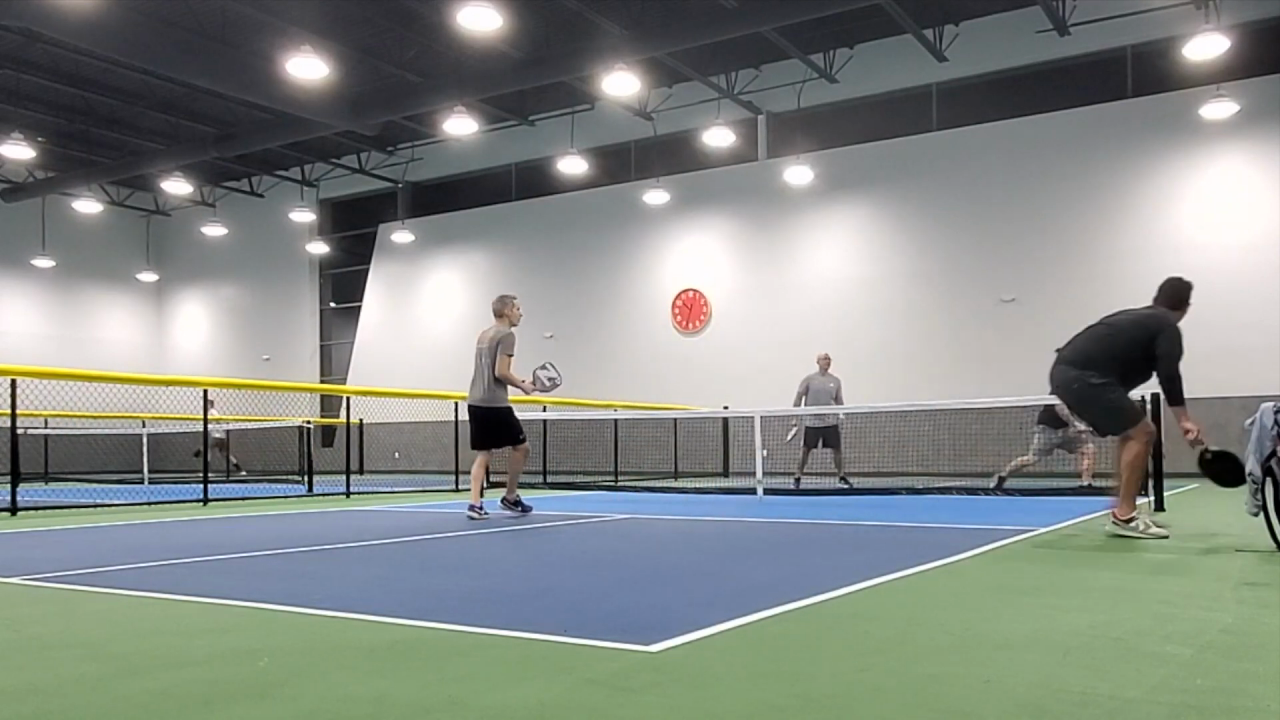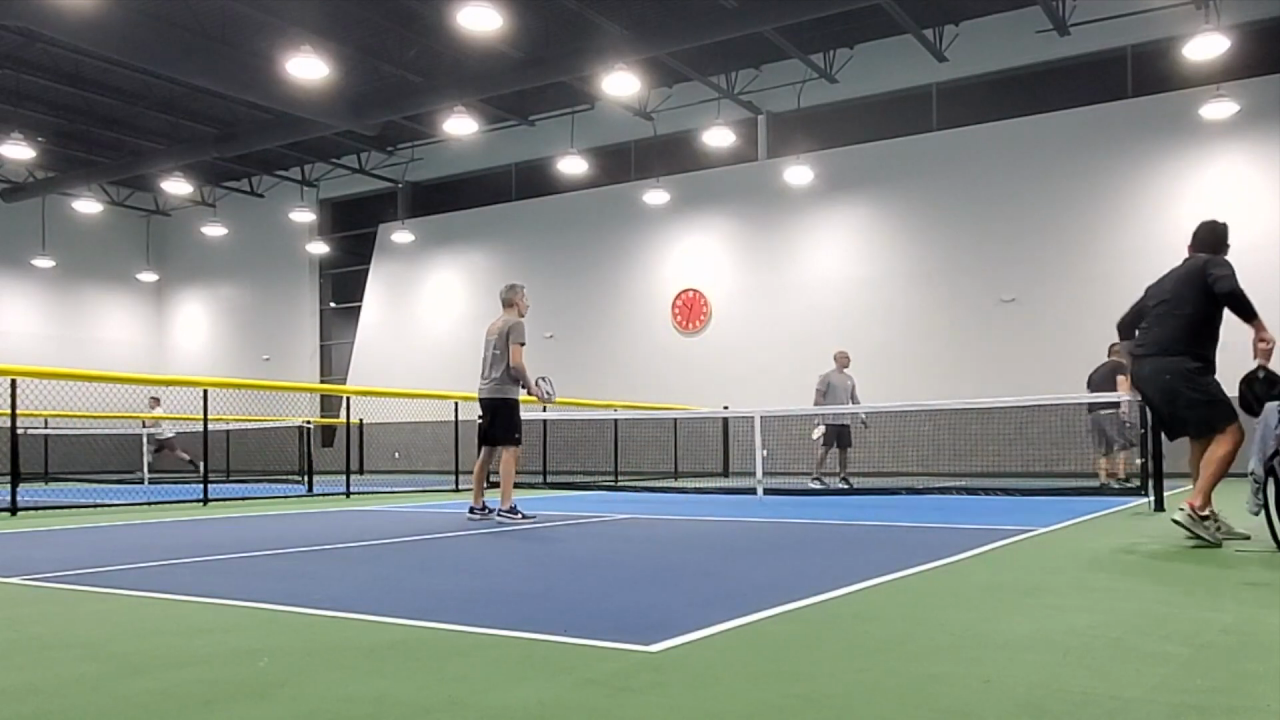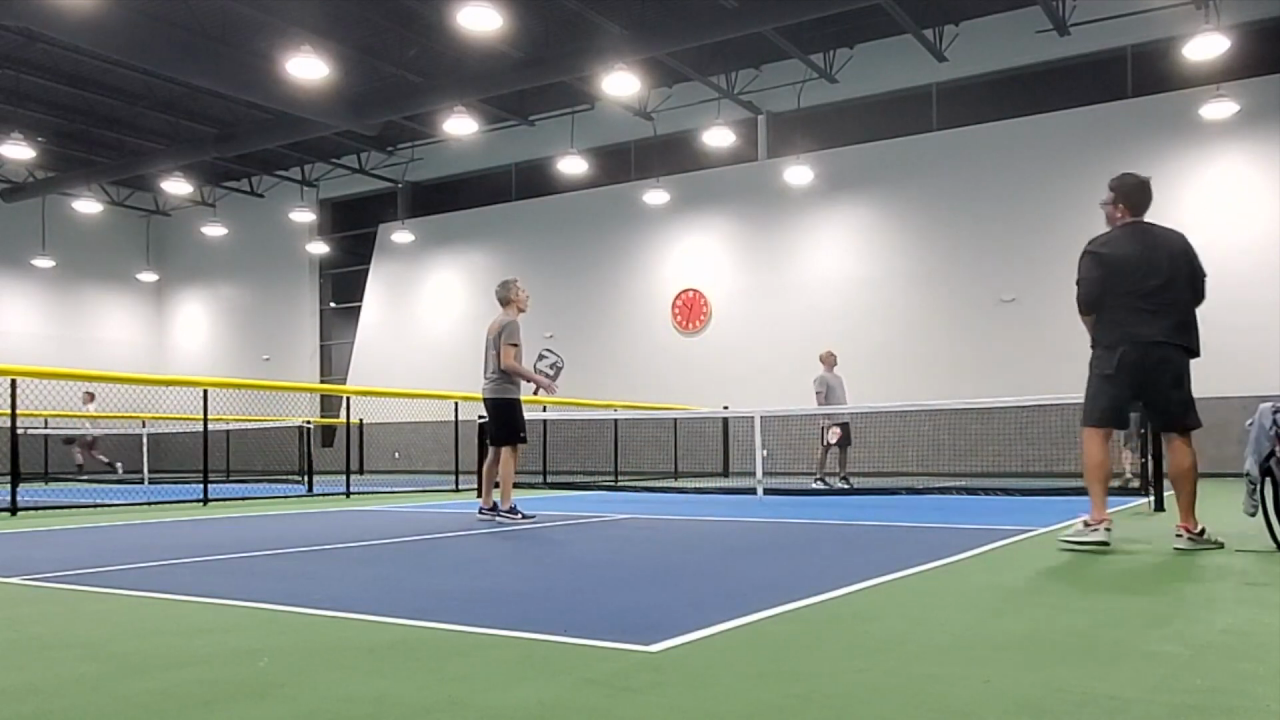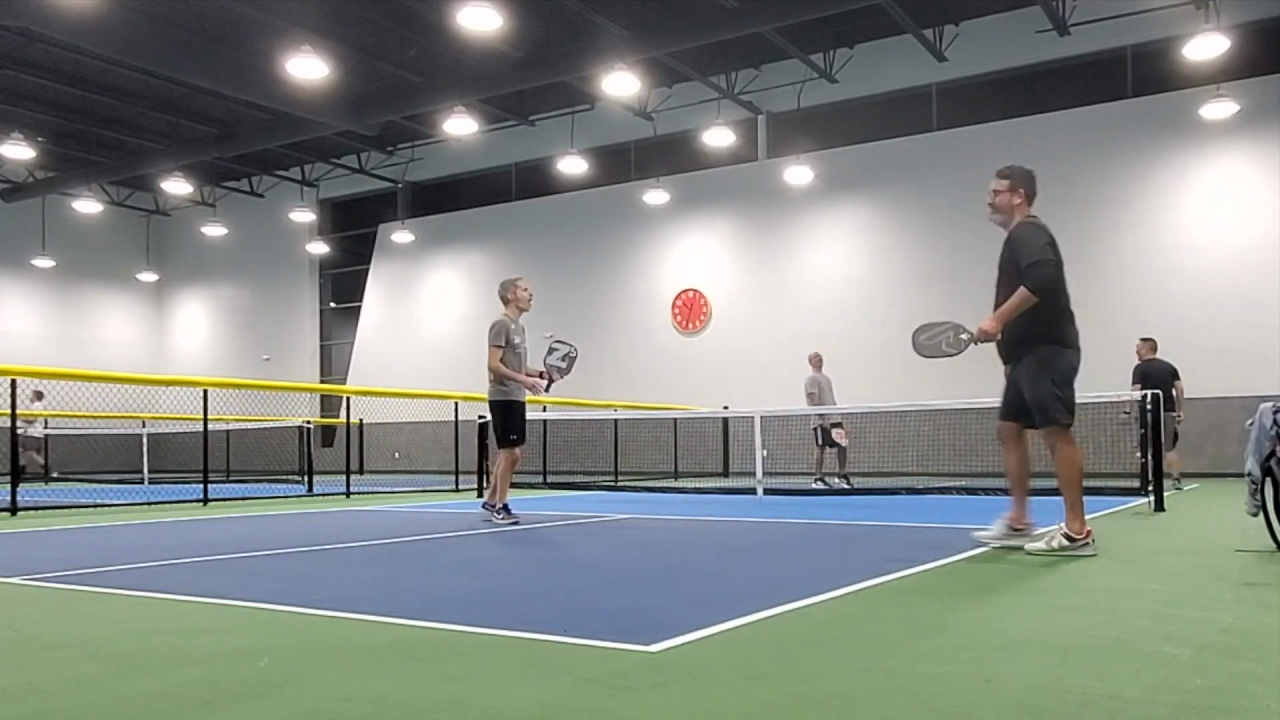
dt=0.5s
person 1, frame 1
left shoulder: (1129, 316)
right shoulder: (1169, 329)
left elbow: (1084, 340)
right elbow: (1169, 373)
right wrist: (1185, 419)
left hip: (1065, 372)
right hip: (1082, 378)
left knee: (1133, 435)
right knee: (1142, 434)
left ankle: (1123, 508)
right ankle: (1123, 516)
person 1, frame 2
left shoulder: (1165, 279)
right shoulder: (1215, 265)
left elbow: (1125, 325)
right elbow: (1230, 291)
left wrist: (1136, 361)
right wrist: (1260, 330)
left hip: (1144, 367)
right hip: (1178, 366)
left knee: (1204, 435)
right knee: (1229, 431)
left ankle: (1203, 516)
right ankle: (1195, 508)
person 1, frame 3
left shoulder: (1101, 247)
right shoulder: (1177, 242)
left elbow: (1087, 302)
right elbow: (1197, 293)
left wrist: (1100, 336)
left hip: (1117, 352)
right hip: (1170, 350)
left knee: (1095, 431)
right knee: (1178, 436)
left ankle: (1098, 521)
right ankle: (1189, 528)
person 1, frame 4
left shoulder: (1027, 233)
right shoulder: (1026, 235)
left elbow: (1040, 281)
left wrist: (997, 320)
right wrist: (1011, 345)
left hip: (1045, 349)
right hip: (1034, 350)
left knee: (1057, 432)
right knee: (1008, 430)
left ankle: (1077, 532)
right ankle: (1017, 521)
person 2, frame 1
left shoulder: (484, 335)
right shoulder: (506, 335)
right elbow: (501, 372)
left wrist: (518, 382)
right wrist: (522, 386)
left hip: (475, 402)
right hip: (495, 403)
left knee: (483, 454)
right knee: (521, 447)
left ankle: (475, 504)
right ankle: (511, 497)
person 2, frame 2
left shoulder: (493, 326)
right shoulder: (515, 324)
right elbow: (515, 362)
left wrist: (522, 383)
right wrist: (529, 384)
left hip: (487, 394)
right hip: (503, 395)
left knee: (486, 451)
right knee: (510, 450)
left ankle: (477, 506)
right ankle: (506, 508)
person 2, frame 3
left shoulder: (496, 324)
right shoulder: (510, 323)
right elbow: (507, 363)
left wrist: (530, 378)
right wrist: (536, 378)
left hip: (493, 394)
right hip: (505, 395)
left knee: (496, 450)
right knee: (509, 450)
left ankle: (487, 505)
right ankle: (506, 508)
person 2, frame 4
left shoulder: (518, 326)
right shoulder: (501, 325)
right elbow: (493, 365)
left wrist: (539, 374)
right wrist: (523, 380)
left hip: (515, 398)
right hip: (503, 398)
left knee: (508, 453)
right knee: (511, 452)
left ankle: (491, 500)
right ankle: (500, 506)
